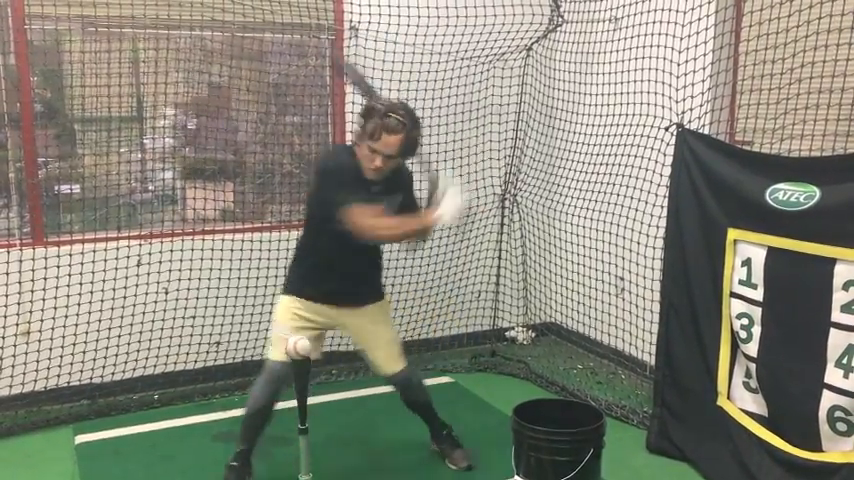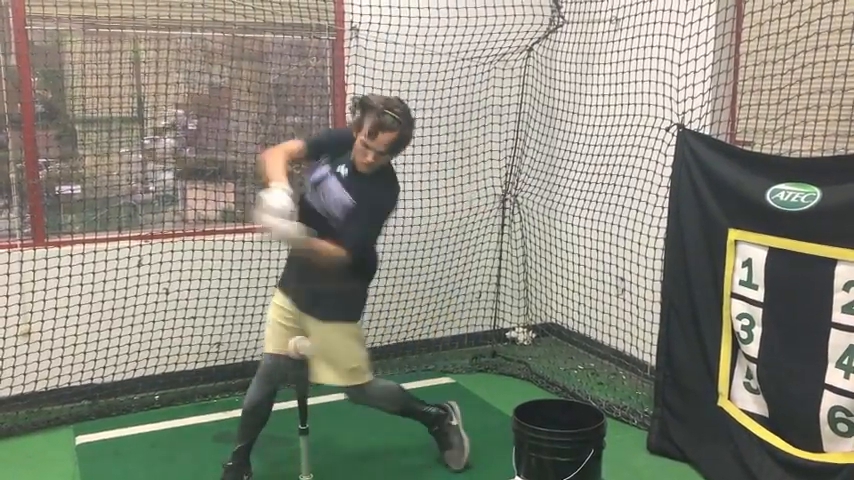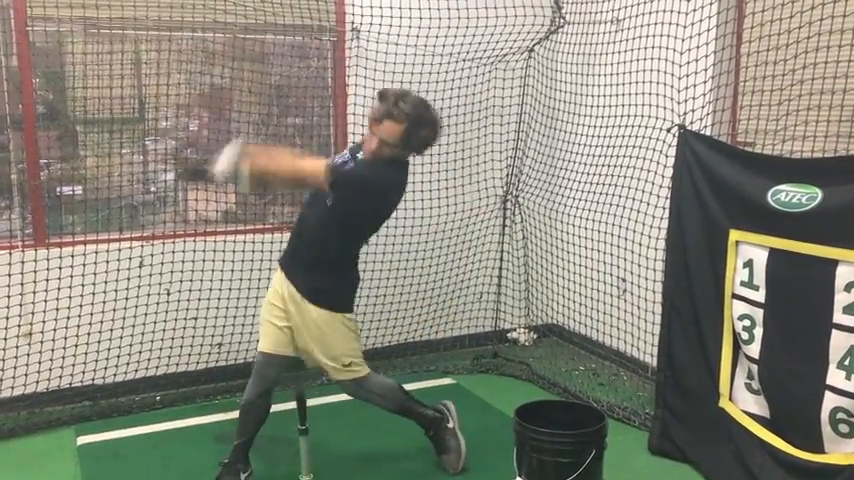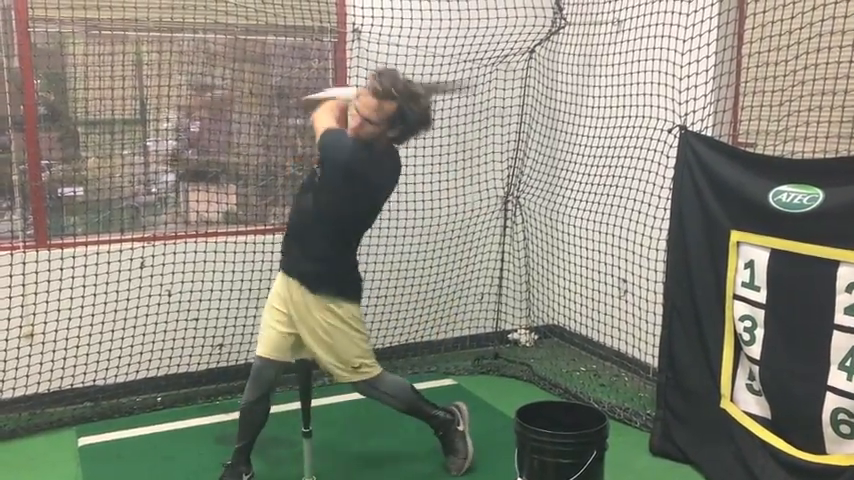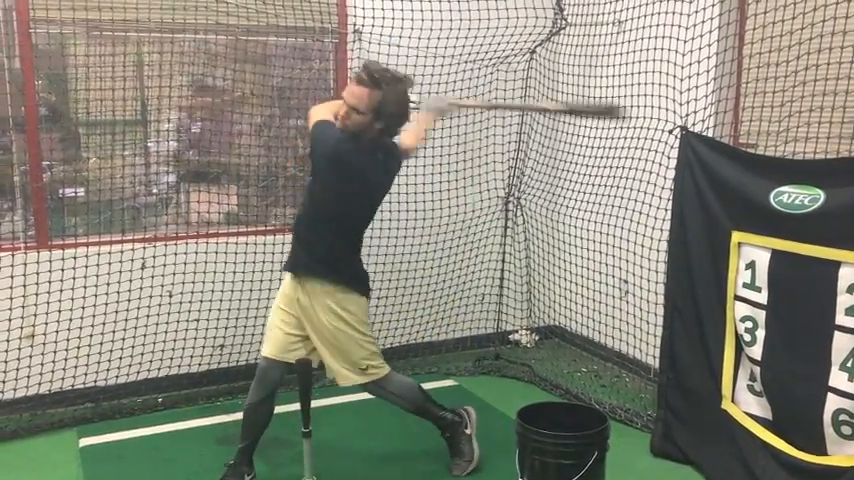
dt=0.1s
person 1, frame 1
left shoulder: (400, 181)
right shoulder: (336, 161)
left elbow: (411, 232)
right elbow: (374, 228)
left wrist: (435, 210)
right wrist: (437, 216)
left hip: (360, 296)
right hip: (304, 292)
left knee: (397, 372)
right knee: (275, 374)
left ankle: (440, 432)
person 1, frame 2
left shoulder: (384, 190)
right shoulder: (337, 142)
left elbow: (337, 257)
right elbow: (276, 154)
left wrist: (297, 236)
right wrist: (278, 191)
left hip: (338, 299)
right hip: (295, 286)
left knee: (359, 388)
right knee: (270, 372)
left ankle: (440, 419)
person 1, frame 3
left shoulder: (378, 179)
right shoulder: (368, 156)
left elbow: (304, 171)
left wrist: (242, 157)
left hip: (323, 296)
right hip: (291, 278)
left knee: (356, 378)
right knee: (265, 369)
left ankle: (437, 420)
person 1, frame 4
left shoulder: (365, 161)
right shoulder: (371, 148)
left elbow: (323, 116)
left wrist: (336, 101)
left hip: (329, 291)
right hip: (293, 277)
left knee: (366, 377)
right knee: (262, 374)
left ankle: (447, 422)
person 1, frame 5
left shoulder: (340, 151)
right shoulder: (383, 151)
left elbow: (317, 115)
right elbow: (407, 143)
left wrist: (344, 112)
right wrist: (429, 113)
left hip: (332, 290)
right hip: (301, 280)
left knee: (372, 377)
right knee: (268, 374)
left ankle: (454, 423)
